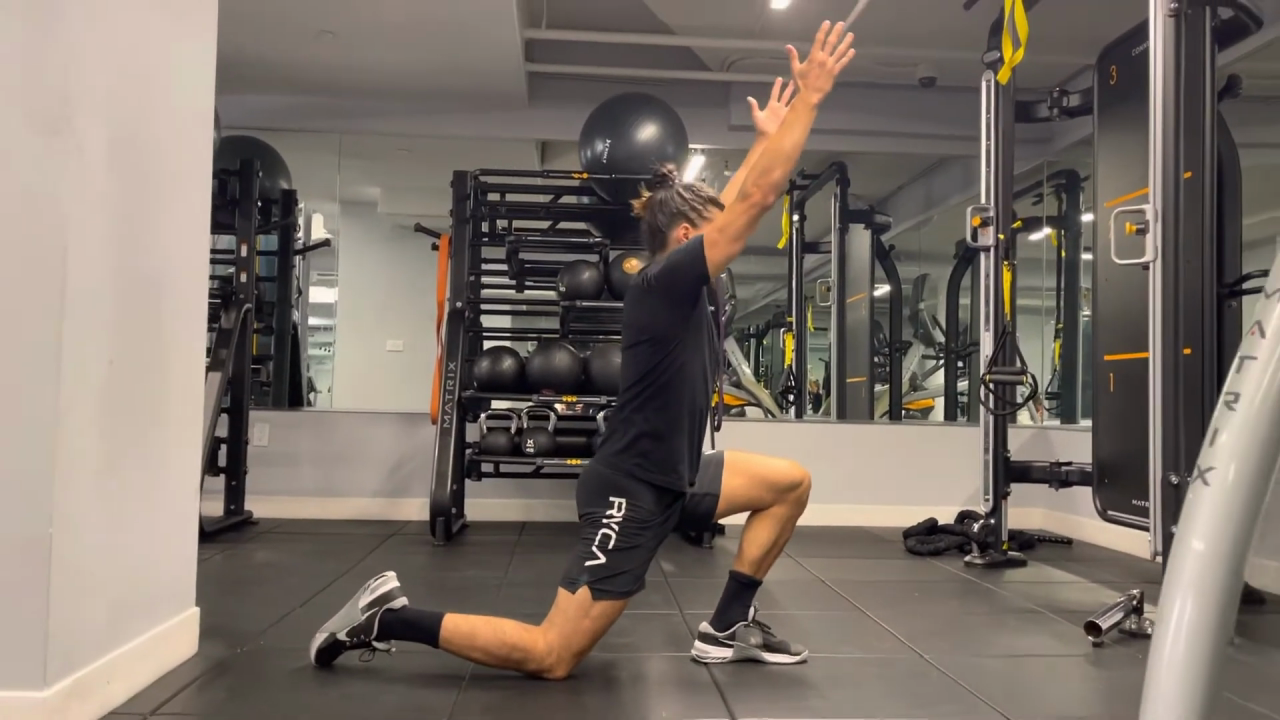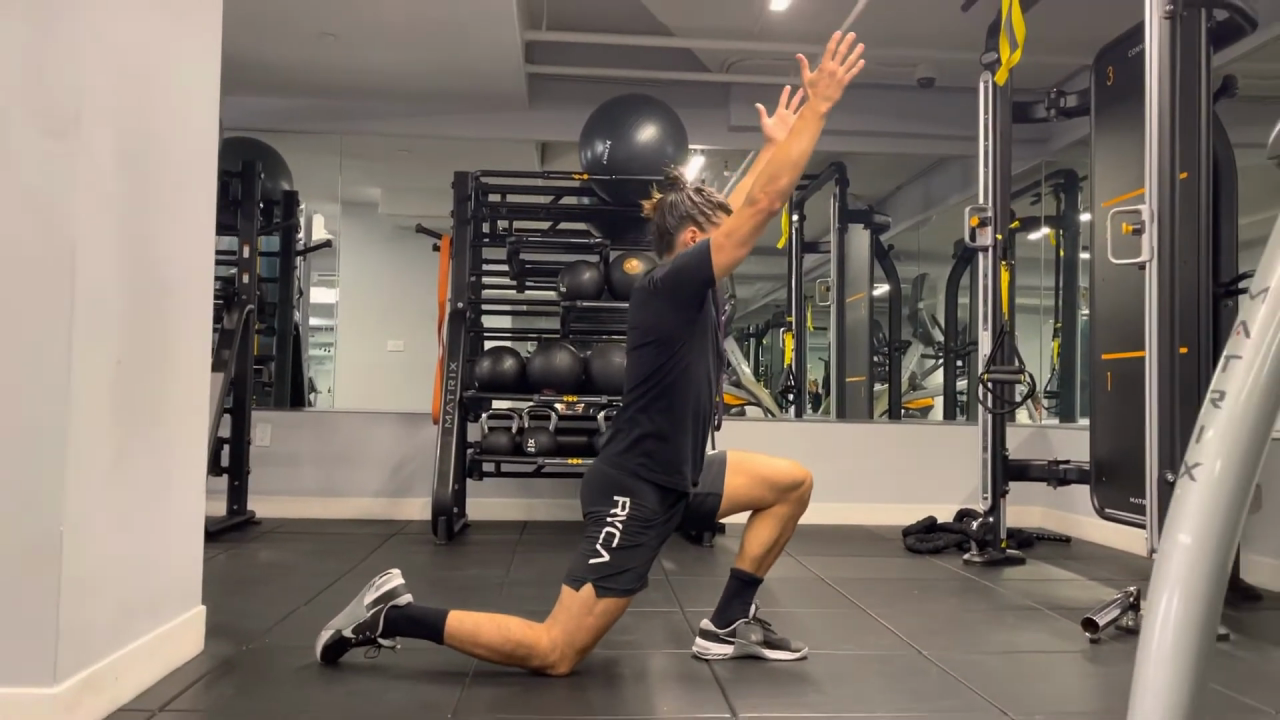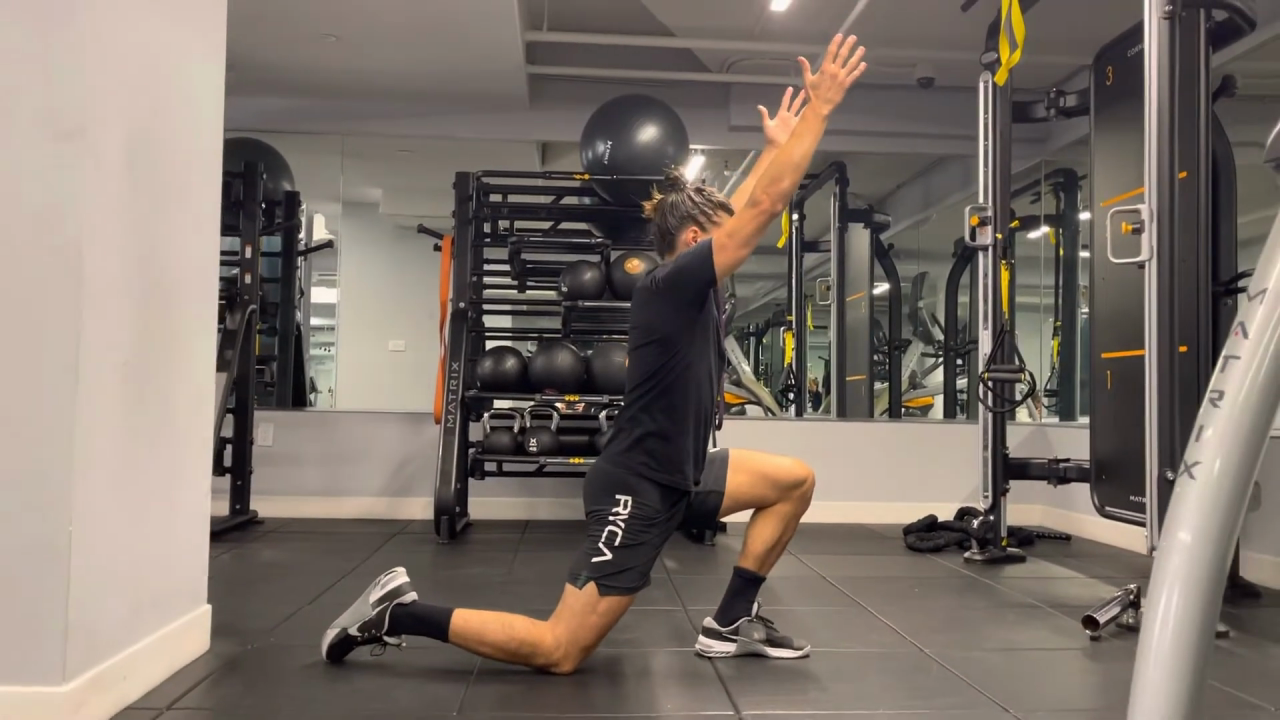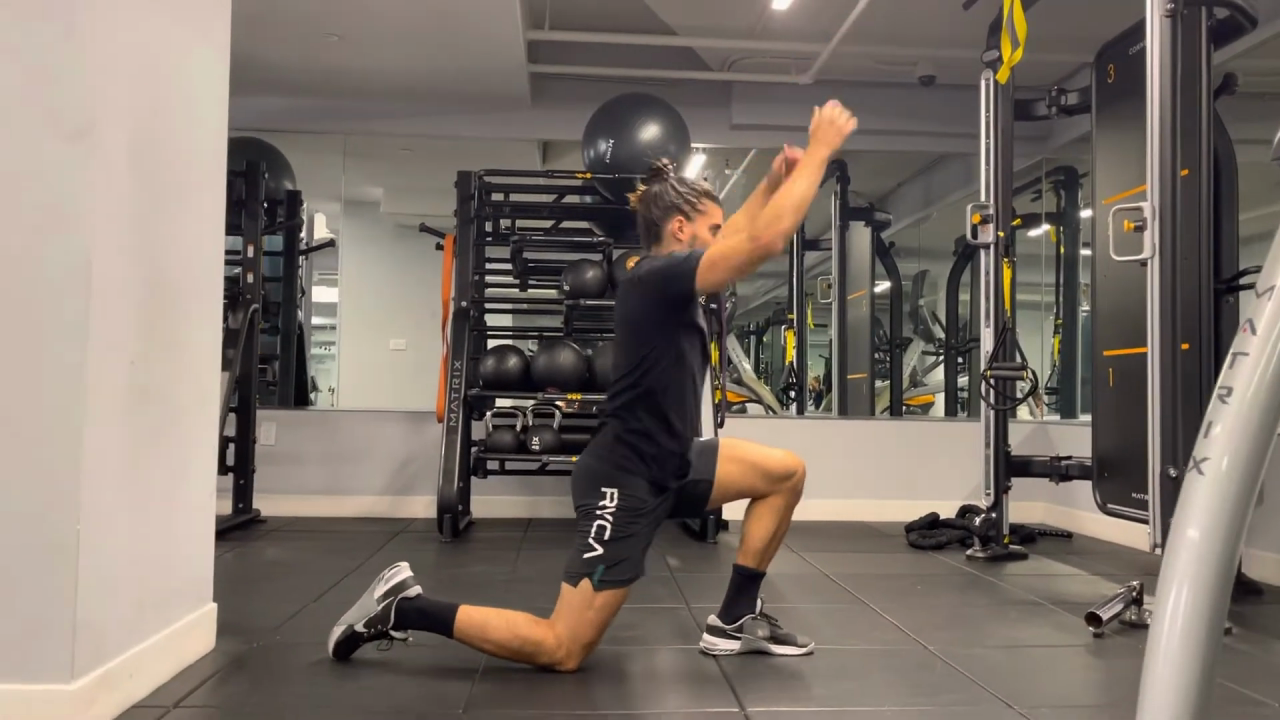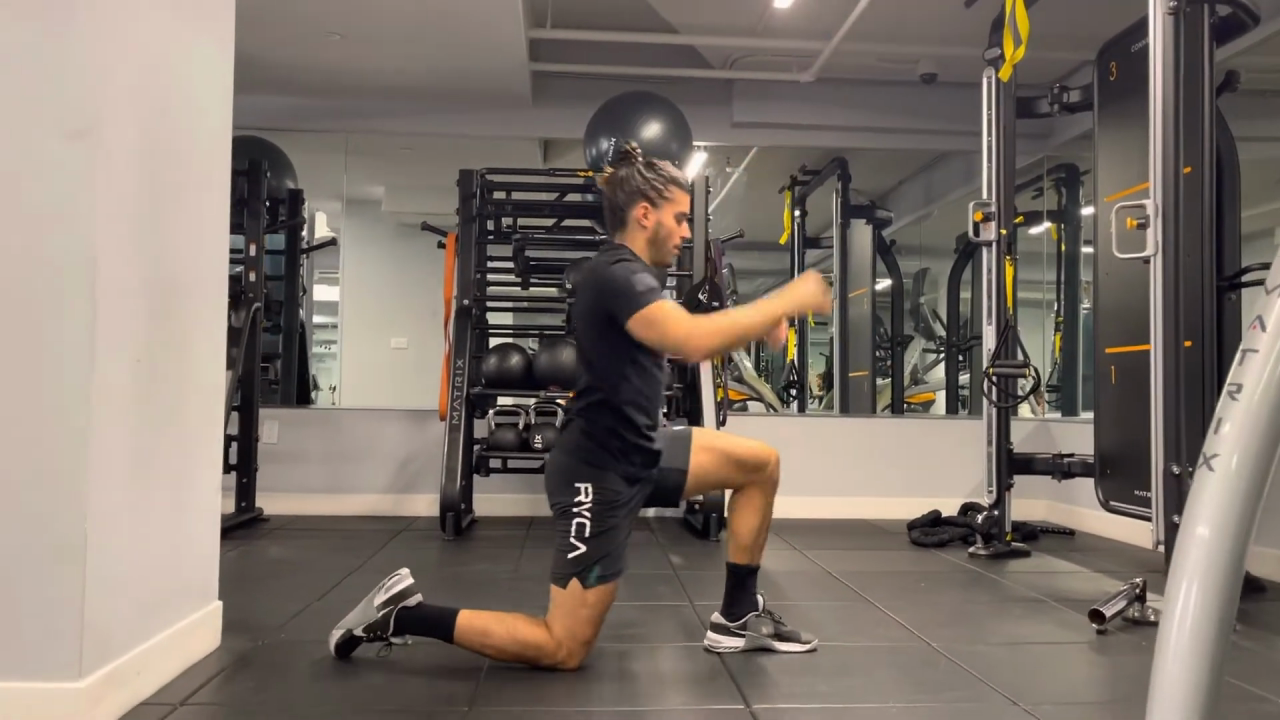
dt=0.2s
person 1, frame 1
left shoulder: (672, 287)
right shoulder: (666, 283)
left elbow: (733, 204)
right elbow: (757, 198)
left wrist: (766, 135)
right wrist: (810, 95)
left hip: (667, 478)
right hip: (631, 493)
left knee: (790, 484)
right knee: (551, 656)
left ankle: (728, 627)
right ankle: (388, 620)
person 1, frame 2
left shoulder: (679, 290)
right shoulder: (672, 286)
left elbow: (739, 210)
right elbow: (764, 204)
left wrist: (775, 142)
right wrist: (819, 106)
left hip: (671, 478)
right hip: (636, 492)
left knee: (792, 484)
right knee: (554, 652)
left ankle: (728, 625)
right ankle: (394, 616)
person 1, frame 3
left shoulder: (681, 290)
right shoulder: (673, 286)
left elbow: (742, 211)
right elbow: (767, 205)
left wrist: (776, 145)
right wrist: (821, 107)
left hip: (676, 476)
right hip: (638, 491)
left knee: (794, 481)
right knee: (558, 650)
left ankle: (732, 622)
right ankle: (398, 614)
person 1, frame 4
left shoulder: (665, 280)
right shoulder: (657, 277)
left elbow: (744, 240)
right elbow: (764, 241)
left wrist: (771, 185)
right wrist: (823, 149)
left hip: (667, 463)
right hip: (624, 482)
left knee: (785, 473)
right knee: (562, 649)
left ankle: (734, 620)
right ankle: (403, 607)
person 1, frame 5
left shoulder: (627, 270)
right shoulder: (619, 276)
left elbow: (678, 339)
right elbow: (696, 342)
left wrist: (764, 314)
right wrist: (786, 300)
right hip: (600, 471)
left knee: (760, 463)
right knee: (564, 648)
left ankle: (739, 617)
right ankle: (403, 616)
